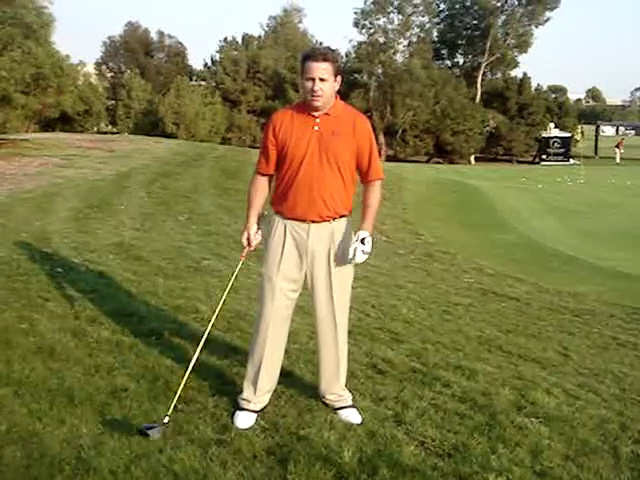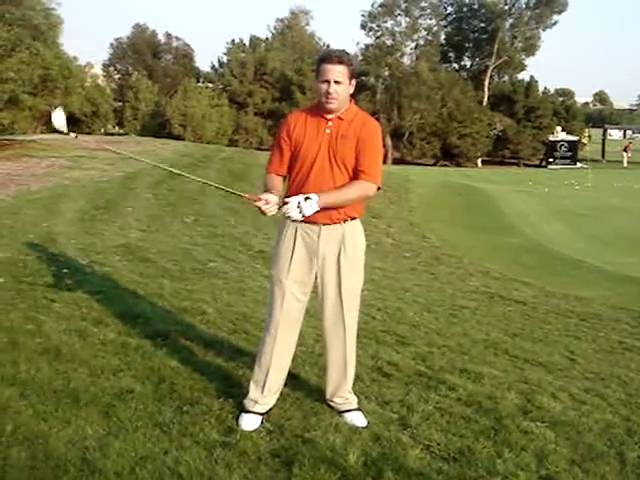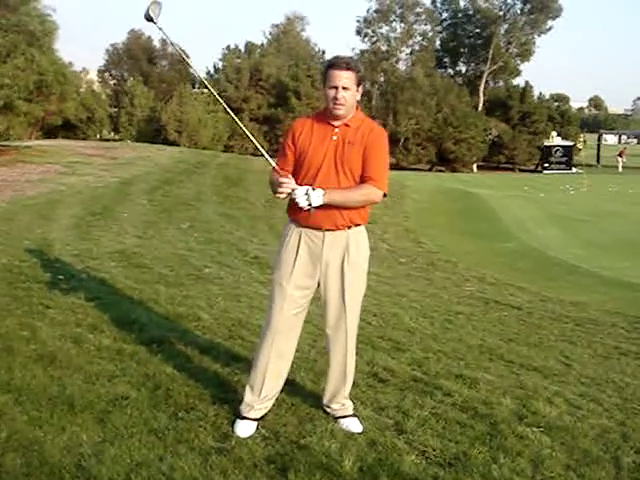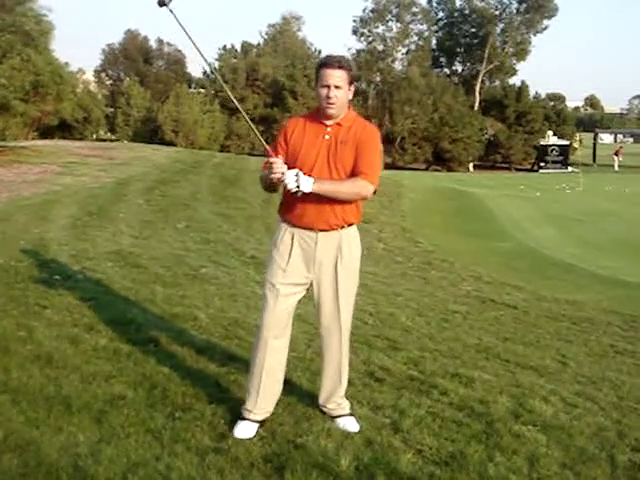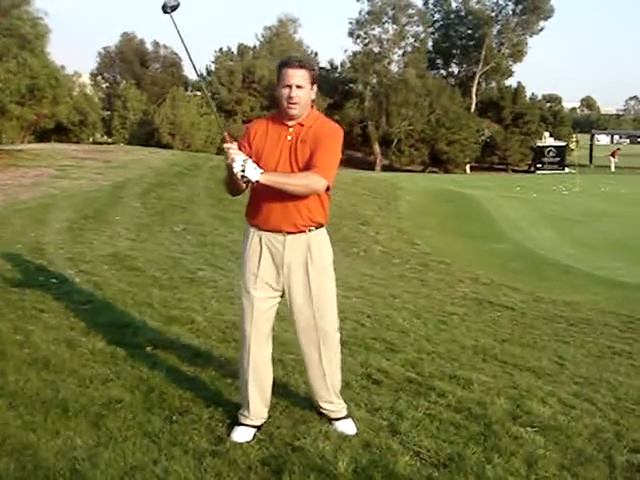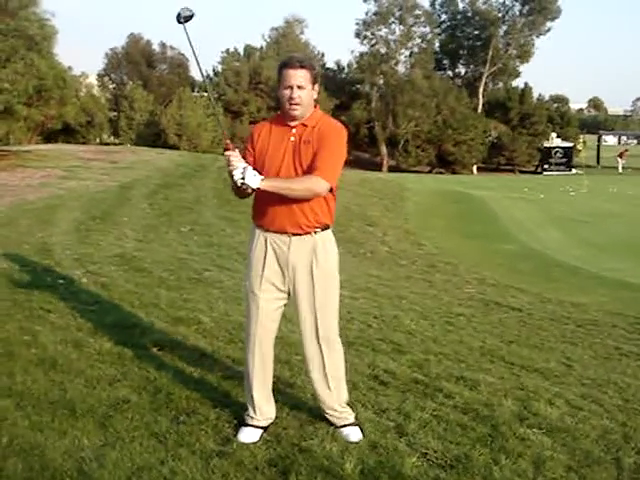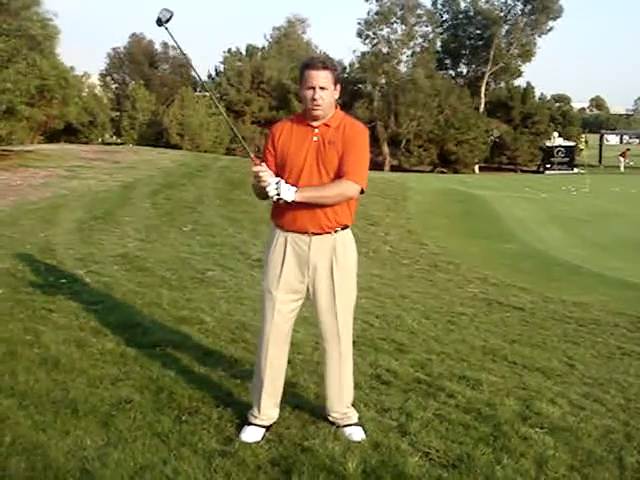
dt=0.4s
person 1, frame 1
left shoulder: (356, 123)
right shoulder: (280, 120)
left elbow: (373, 180)
right elbow: (263, 175)
left wrist: (365, 229)
right wrist: (251, 222)
left hip: (334, 232)
right hip: (285, 229)
left knee: (333, 315)
right knee: (272, 313)
left ankle: (335, 392)
right ankle: (254, 396)
person 1, frame 2
left shoulder: (366, 126)
right shoulder: (294, 122)
left elbow: (368, 184)
right elbow: (276, 172)
left wrist: (316, 201)
right wrist: (272, 196)
left hip: (343, 234)
right hip: (295, 234)
left knee: (341, 318)
right knee: (282, 315)
left ankle: (341, 395)
right ankle: (259, 398)
person 1, frame 3
left shoulder: (373, 133)
right shoulder: (300, 127)
left elbow: (374, 191)
right elbow: (278, 176)
left wrist: (319, 195)
right wrist: (282, 185)
left hip: (348, 241)
right hip: (300, 236)
left knee: (342, 325)
right knee: (281, 320)
left ankle: (338, 401)
right ankle: (255, 403)
person 1, frame 4
left shoulder: (365, 132)
right shoulder: (293, 127)
left elbow: (365, 186)
right elbow: (267, 183)
left wrist: (310, 183)
right wrist: (274, 176)
left hip: (339, 241)
right hip: (292, 236)
left knee: (336, 324)
right knee: (273, 320)
left ankle: (334, 401)
right ankle: (256, 408)
person 1, frame 5
left shoulder: (329, 131)
right shoulder: (256, 129)
left elbow: (316, 182)
right elbow: (234, 189)
left wrist: (260, 174)
right wrist: (234, 169)
left hip: (309, 242)
right hip: (261, 240)
left knee: (321, 326)
right knee: (254, 327)
left ankle: (331, 403)
right ankle: (252, 412)
person 1, frame 6
left shoulder: (332, 131)
right shoulder: (260, 131)
left elbow: (317, 185)
right elbow: (242, 191)
left wrist: (259, 179)
right wrist: (239, 175)
left hip: (314, 244)
right hip: (267, 242)
left knee: (321, 331)
right knee: (259, 328)
left ankle: (338, 411)
right ankle: (258, 413)
person 1, frame 7
left shoulder: (354, 131)
right shoulder: (280, 131)
left elbow: (350, 187)
right elbow: (263, 191)
left wrist: (292, 192)
right wrist: (263, 183)
left hip: (334, 244)
right hip: (286, 241)
left knee: (337, 329)
right knee: (274, 325)
left ankle: (342, 410)
right ankle: (263, 412)
